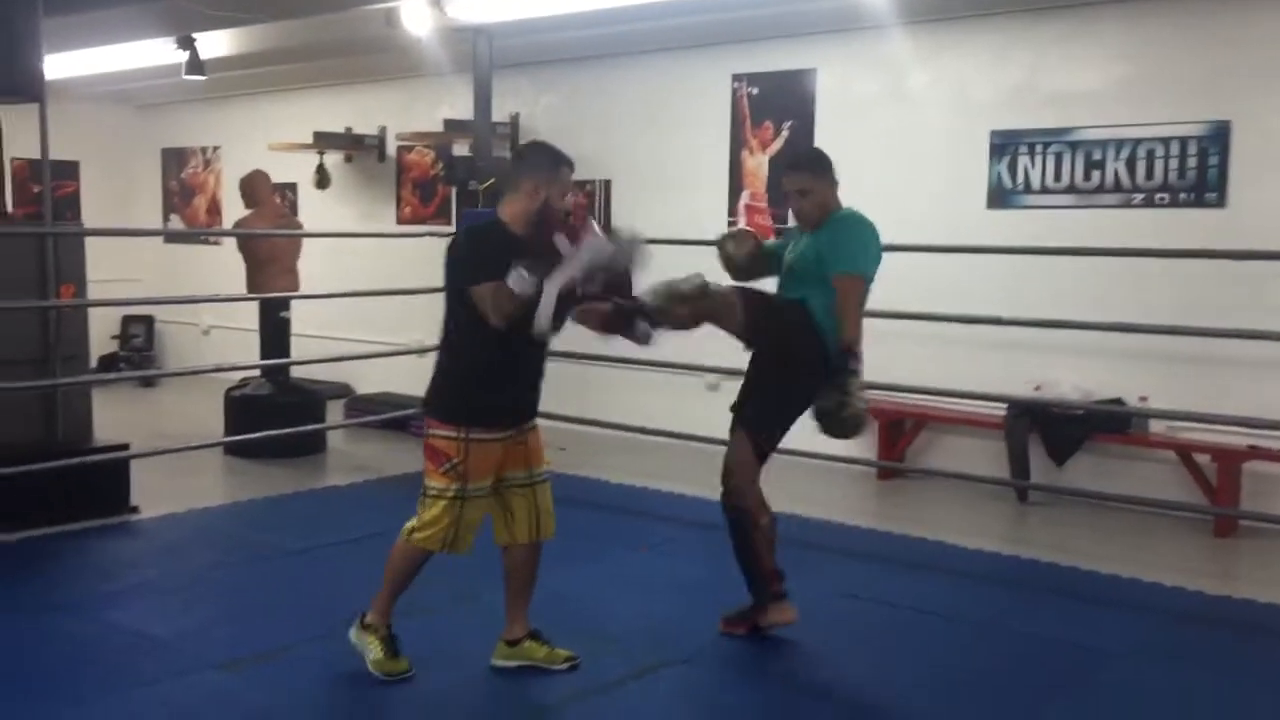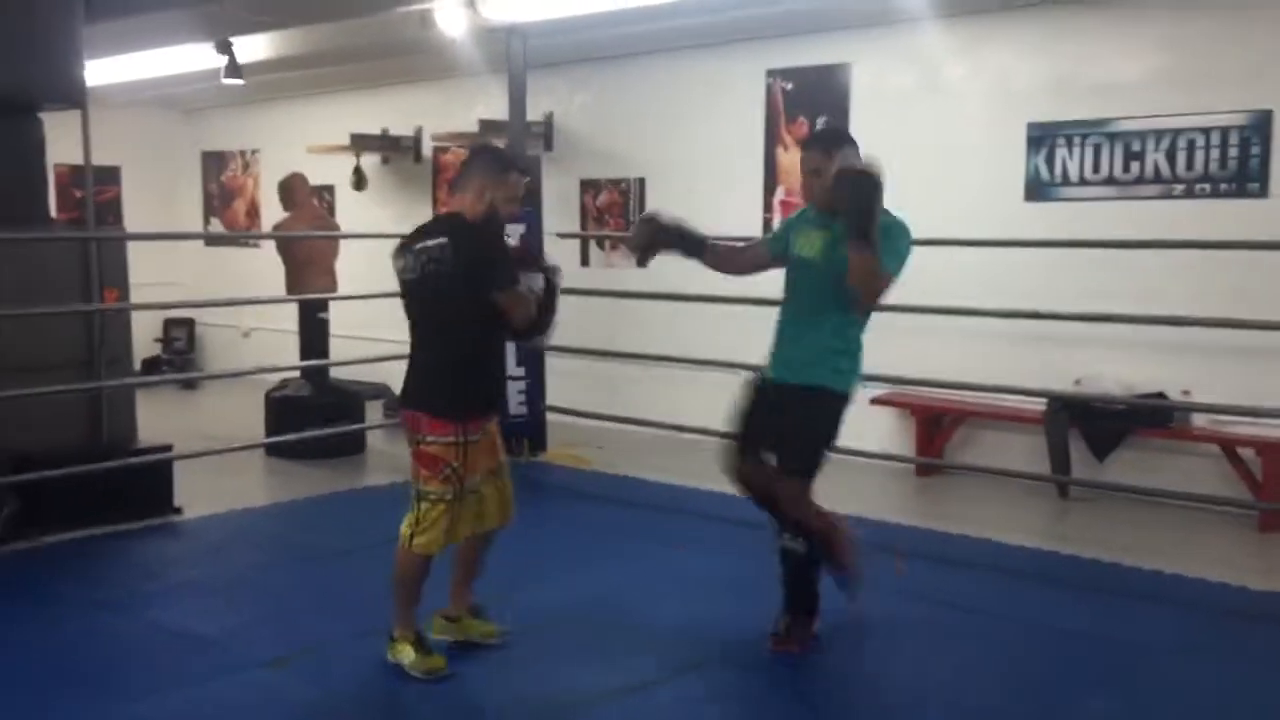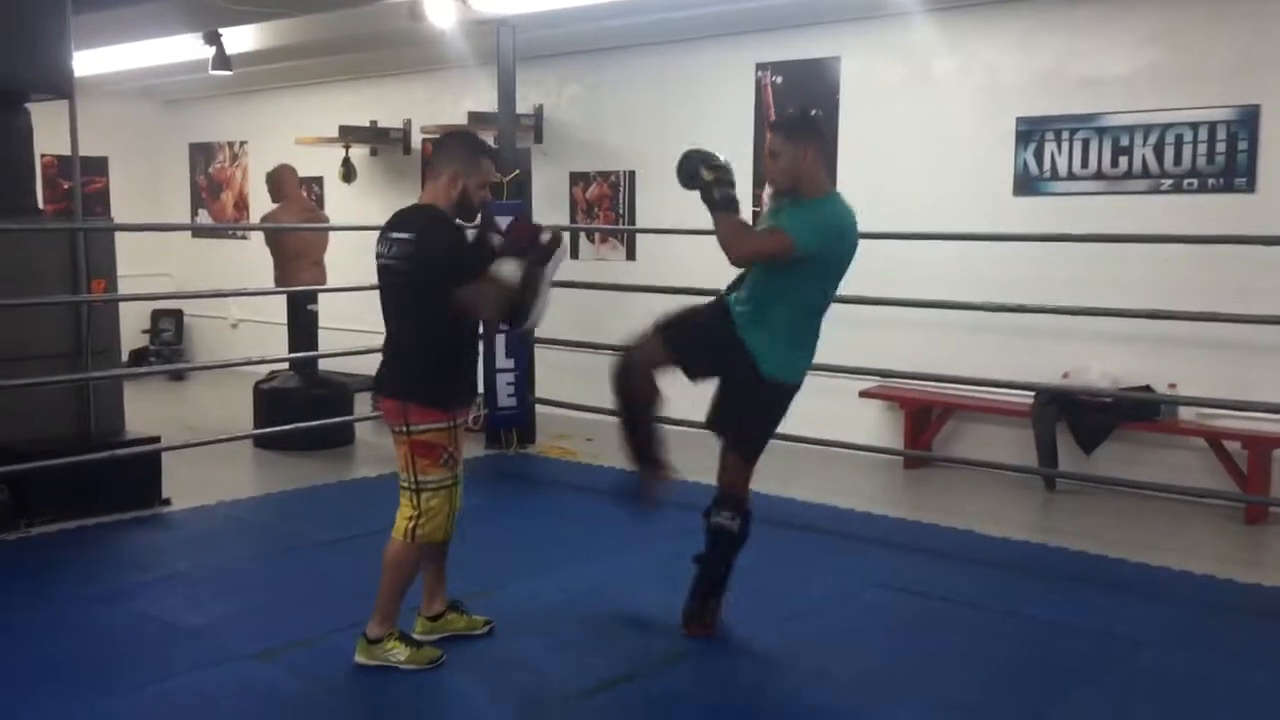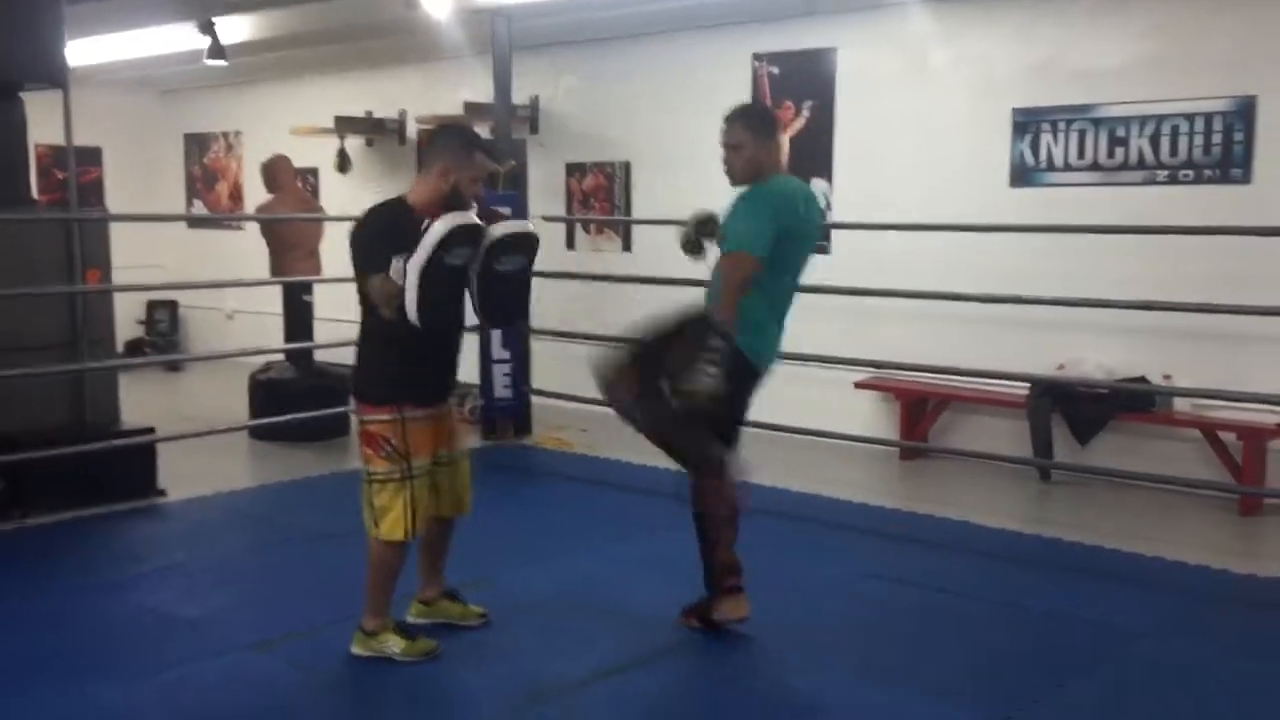
dt=0.5s
person 1, frame 1
left shoulder: (540, 247)
right shoulder: (475, 243)
left elbow: (566, 309)
right elbow: (499, 311)
left wrist: (593, 264)
right wrist: (542, 263)
left hip: (517, 416)
right hip: (464, 417)
left knee: (528, 527)
right knee: (431, 528)
left ankle: (516, 637)
right ankle: (374, 623)
person 1, frame 2
left shoulder: (414, 245)
right shoulder: (477, 242)
right elbow: (523, 317)
left wrist: (505, 272)
right wrist: (536, 277)
left hip: (467, 402)
right hip: (443, 408)
left knee: (485, 510)
right knee: (429, 524)
left ankle: (458, 612)
right ankle: (403, 635)
person 1, frame 3
left shoulder: (403, 226)
right shoulder: (441, 235)
right elbow: (488, 304)
left wrist: (492, 245)
right wrist: (518, 254)
left hip: (411, 385)
right hip: (424, 396)
left knee: (439, 506)
right knee: (421, 513)
left ankle: (436, 610)
right ankle: (378, 635)
person 1, frame 4
right shoulder: (381, 226)
left elbow: (450, 301)
right elbow: (389, 304)
right wrist: (424, 247)
left hip: (437, 390)
right hip: (389, 397)
left knee: (445, 500)
right knee: (398, 515)
left ankle: (434, 596)
right ankle: (373, 628)
person 2, frame 1
left shoulder: (853, 232)
right shoulder: (798, 236)
left elbow: (849, 308)
right elbow: (751, 269)
left wrist: (847, 379)
right wrist: (738, 250)
left hip: (809, 344)
right hip: (782, 354)
left knee: (702, 297)
right knee: (738, 474)
right ankle: (770, 600)
person 2, frame 2
left shoulder: (890, 233)
right shoulder: (802, 222)
left elbow: (864, 297)
right elbow: (743, 259)
left wrist: (860, 224)
right wrist: (683, 238)
left hip: (822, 381)
right hip: (782, 370)
left knee: (787, 491)
right knee: (747, 471)
left ankle: (799, 615)
right ankle: (833, 543)
person 2, frame 3
left shoulder: (828, 220)
right shoulder: (791, 203)
left elbow: (744, 250)
left wrist: (716, 193)
left hip: (770, 361)
right hip: (734, 320)
left knee: (732, 479)
right knee: (634, 363)
left ankle: (708, 594)
right ankle: (650, 467)
person 2, frame 4
left shoulder: (764, 202)
right shoulder: (798, 197)
left elbow: (733, 275)
left wrist: (708, 350)
right wrist: (723, 231)
left hip: (728, 337)
right hip: (750, 346)
left knee: (622, 383)
right knee: (709, 469)
right ankle: (724, 593)
person 3, frame 1
left shoulder: (246, 226)
right shoulder: (293, 222)
left elbow: (254, 259)
right elbow: (290, 259)
left hip: (268, 294)
right hip: (288, 290)
left knee: (272, 356)
person 3, frame 2
left shoulder: (285, 228)
right shoulder: (330, 223)
left elbow: (294, 262)
right elbow: (328, 259)
left hip: (307, 294)
right hip: (325, 291)
left knee: (312, 354)
right ankle: (319, 388)
person 3, frame 3
left shoulder: (273, 220)
right shoulder: (319, 216)
left elbow: (280, 254)
right elbow: (317, 253)
left hip: (295, 286)
right hip: (315, 282)
left knee: (300, 347)
person 3, frame 4
left shoulder: (269, 211)
right shoulder: (313, 206)
left elbow: (276, 244)
left hip: (290, 276)
right hip: (309, 273)
left knee: (297, 336)
left ankle: (299, 372)
right ankle: (303, 371)
